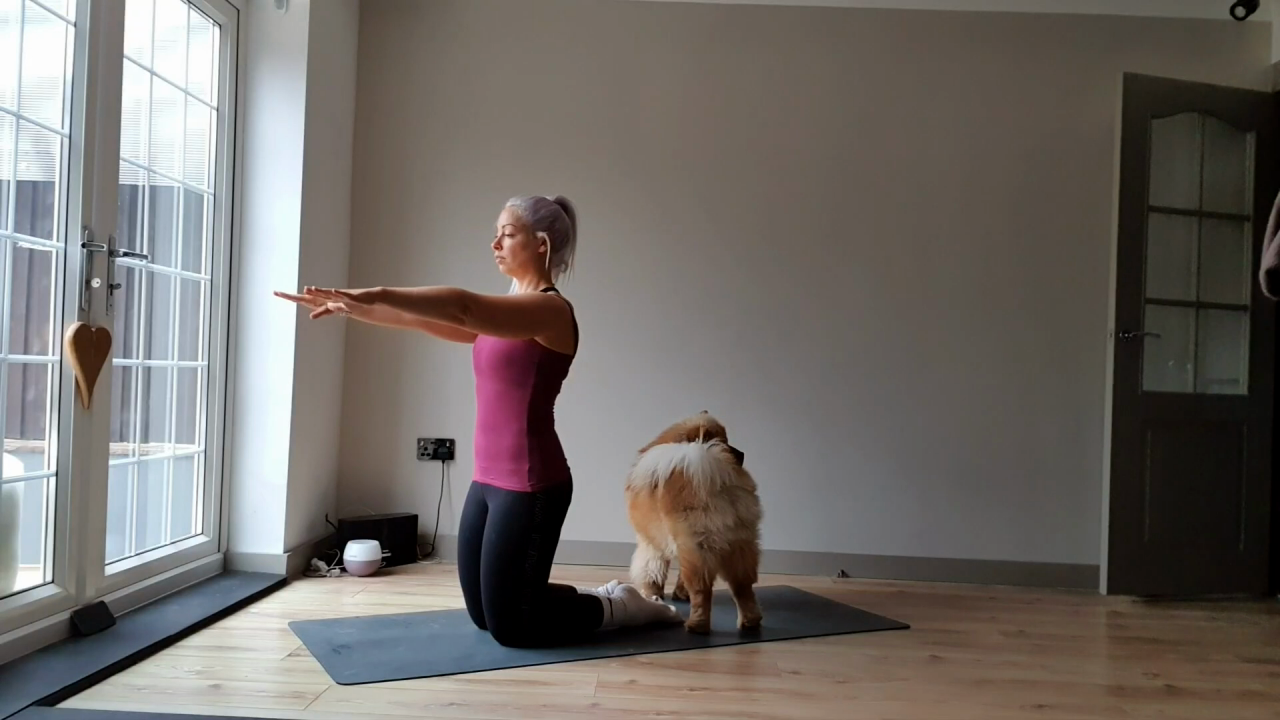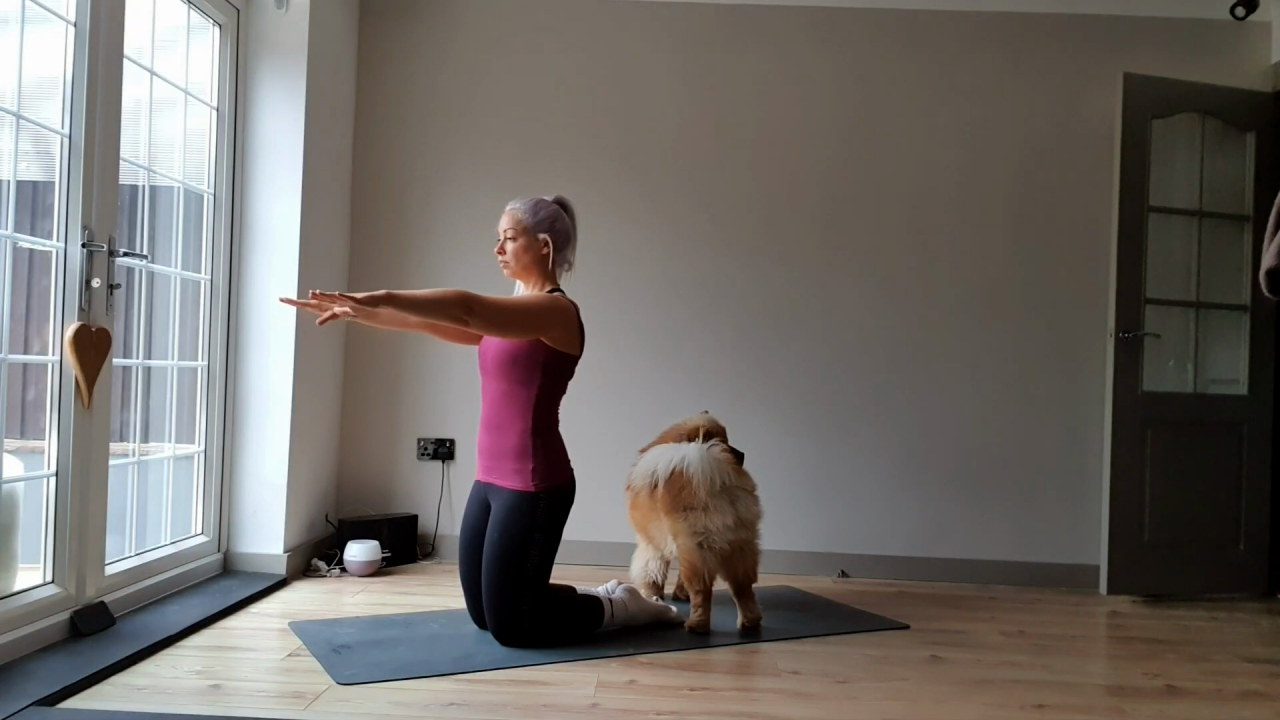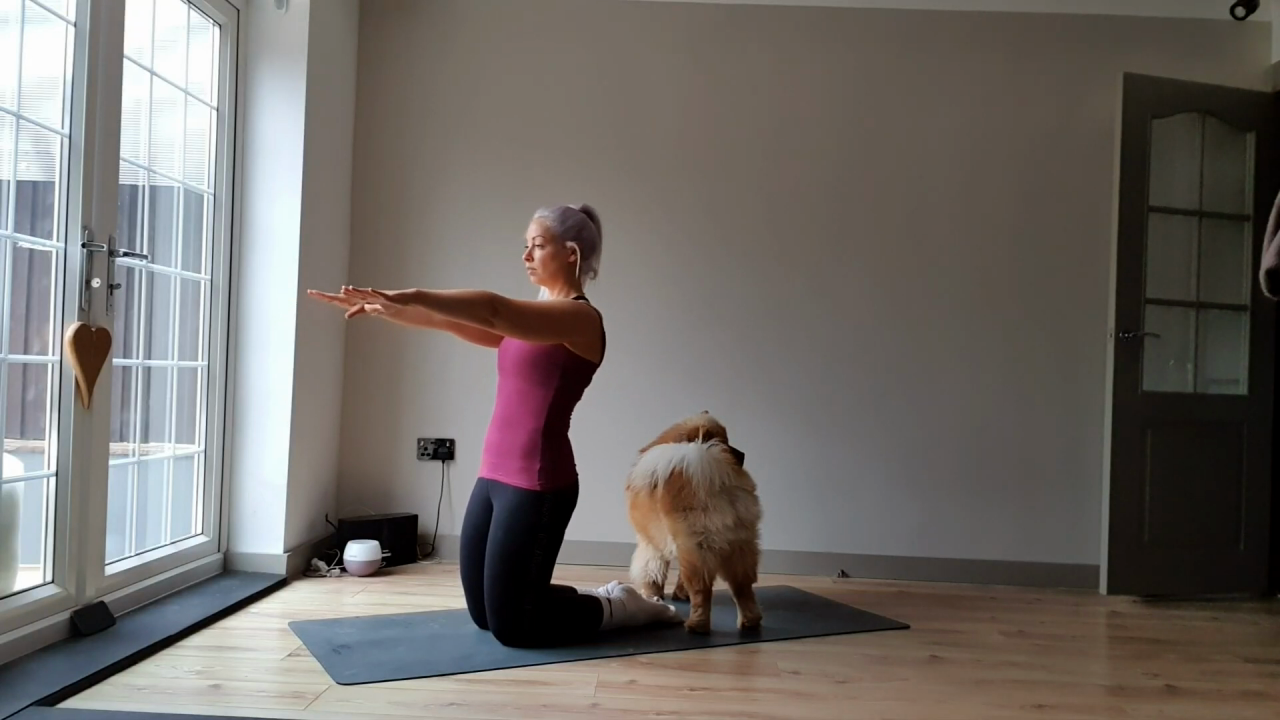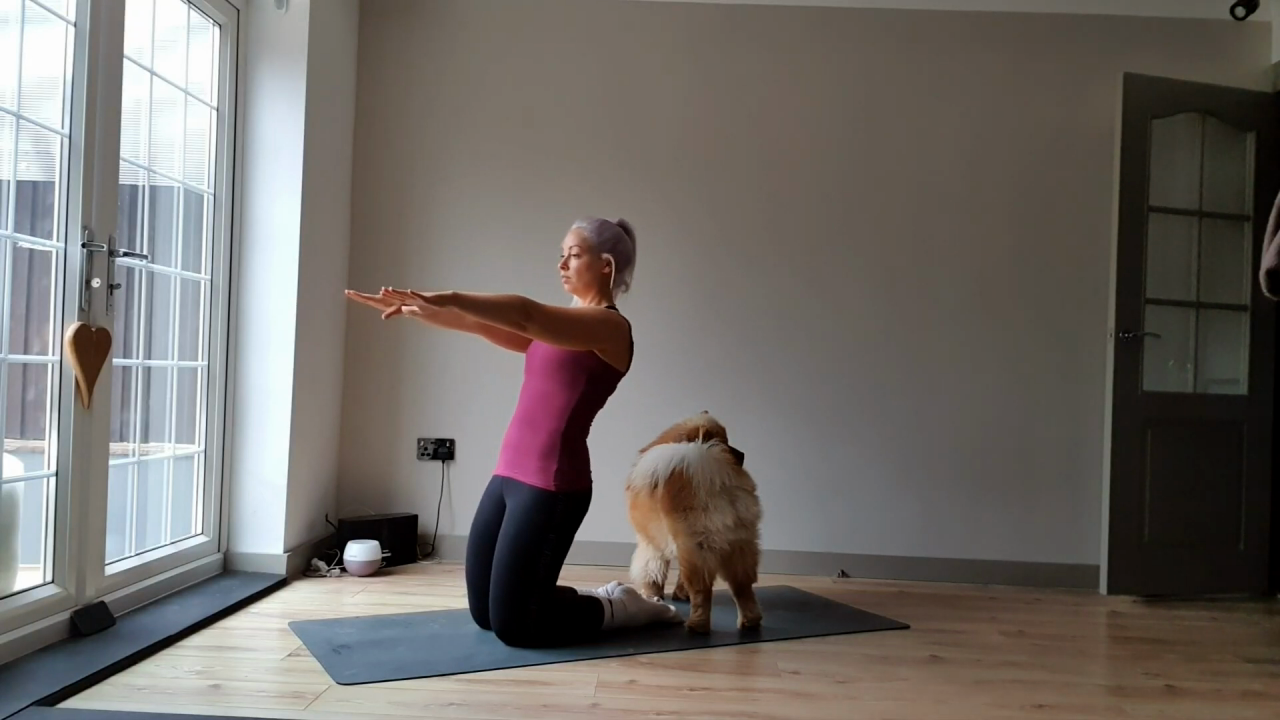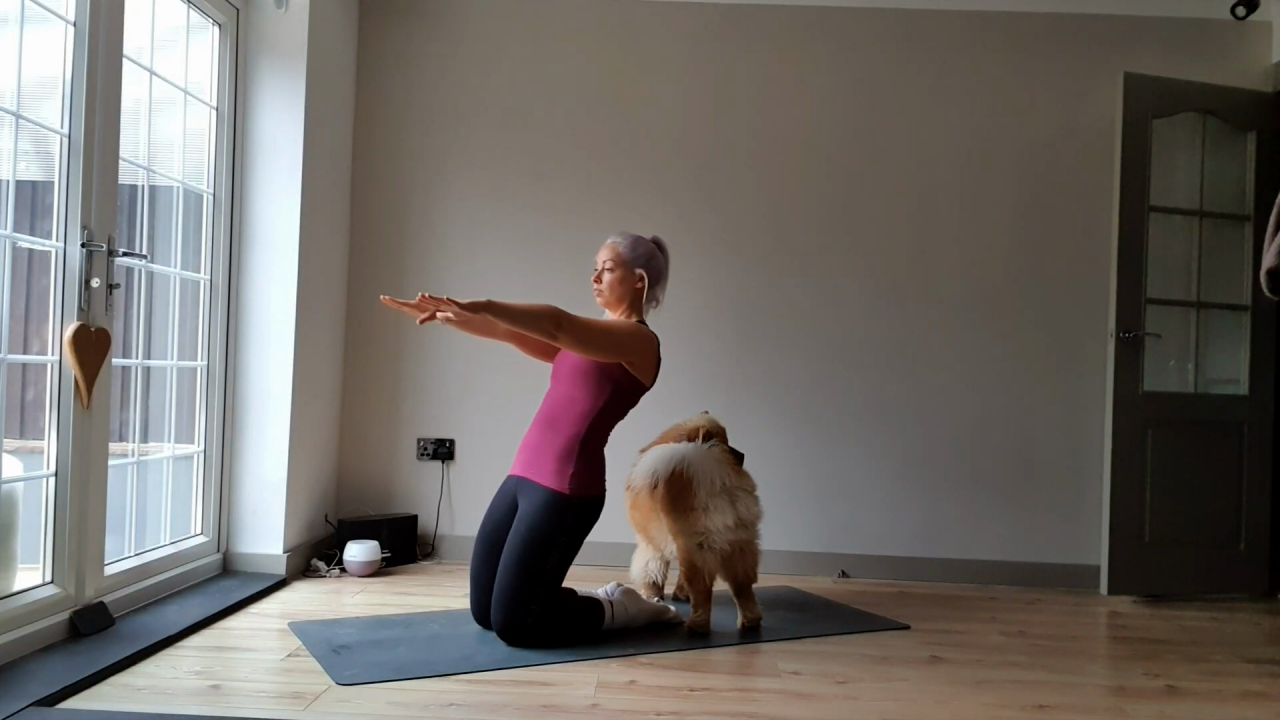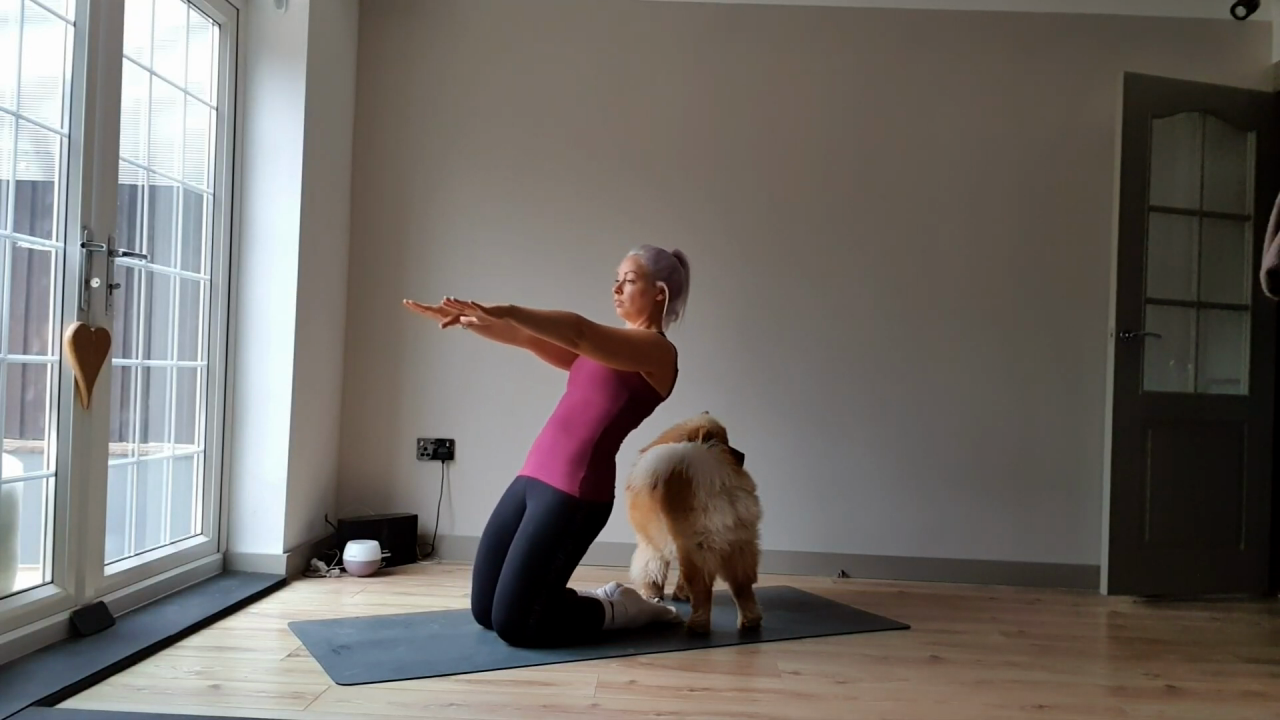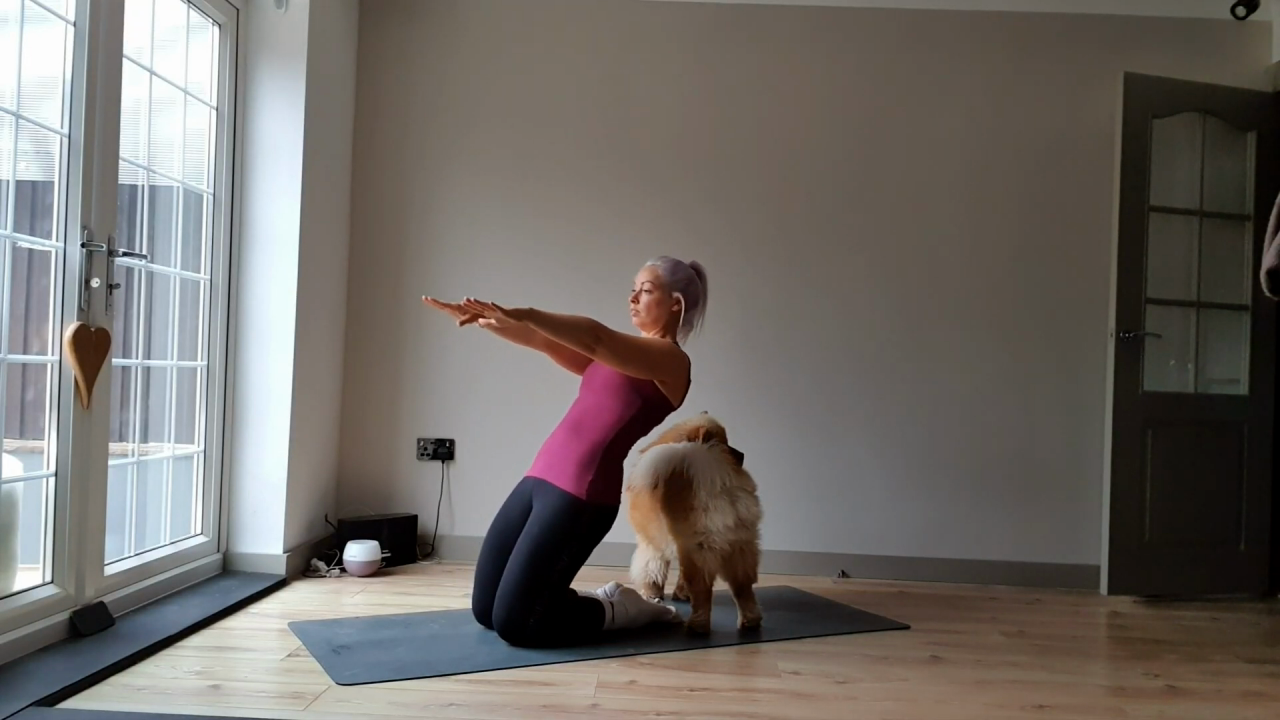
dt=0.7s
person 1, frame 1
left shoulder: (551, 310)
right shoulder: (502, 317)
left elbow: (462, 306)
right elbow: (424, 319)
left wrist: (378, 293)
right wrist: (350, 306)
left hip: (531, 485)
right hip: (490, 479)
left knee: (510, 625)
right knee: (482, 612)
left ankle: (620, 606)
right ankle: (603, 595)
person 1, frame 2
left shoulder: (557, 311)
right shoulder: (508, 315)
left elbow: (467, 308)
right elbow: (432, 322)
left wrist: (382, 297)
right wrist: (354, 310)
left hip: (534, 485)
right hip: (492, 479)
left knee: (510, 625)
right knee: (483, 612)
left ankle: (621, 607)
right ankle: (602, 596)
person 1, frame 3
left shoulder: (581, 319)
right shoulder: (528, 320)
left elbow: (492, 309)
right elbow: (452, 321)
left wrist: (412, 294)
right wrist: (382, 307)
left hip: (538, 484)
right hip: (496, 477)
left knee: (511, 625)
right knee: (483, 614)
left ankle: (618, 607)
right ankle: (604, 596)
person 1, frame 4
left shoulder: (610, 327)
right shoulder: (557, 328)
left elbow: (525, 314)
right elbow: (482, 325)
left wrist: (449, 297)
right wrist: (414, 309)
left hip: (552, 484)
right hip: (510, 475)
left knee: (513, 624)
right knee: (483, 611)
left ankle: (621, 608)
right ankle: (601, 598)
person 1, frame 5
left shoulder: (640, 341)
right shoulder: (584, 340)
left elbow: (556, 324)
right elbow: (512, 333)
left wrist: (484, 305)
right wrist: (449, 315)
left hip: (567, 486)
right hip: (525, 475)
left knee: (513, 623)
right knee: (484, 612)
left ankle: (621, 609)
right ankle: (606, 598)
person 1, frame 6
left shoulder: (658, 351)
right shoulder: (601, 350)
left elbow: (578, 331)
right elbow: (528, 339)
left wrist: (506, 310)
right wrist: (465, 319)
left hip: (577, 489)
right hip: (534, 477)
left knee: (514, 622)
right knee: (485, 610)
left ankle: (622, 609)
right ankle: (606, 600)
person 1, frame 7
left shoulder: (672, 361)
right shoulder: (613, 357)
left elbow: (594, 337)
right elbow: (545, 342)
left wrist: (525, 314)
right wrist: (484, 319)
left hip: (583, 492)
right hip: (542, 478)
left knee: (514, 622)
right knee: (485, 610)
left ankle: (622, 609)
right ankle: (607, 599)
